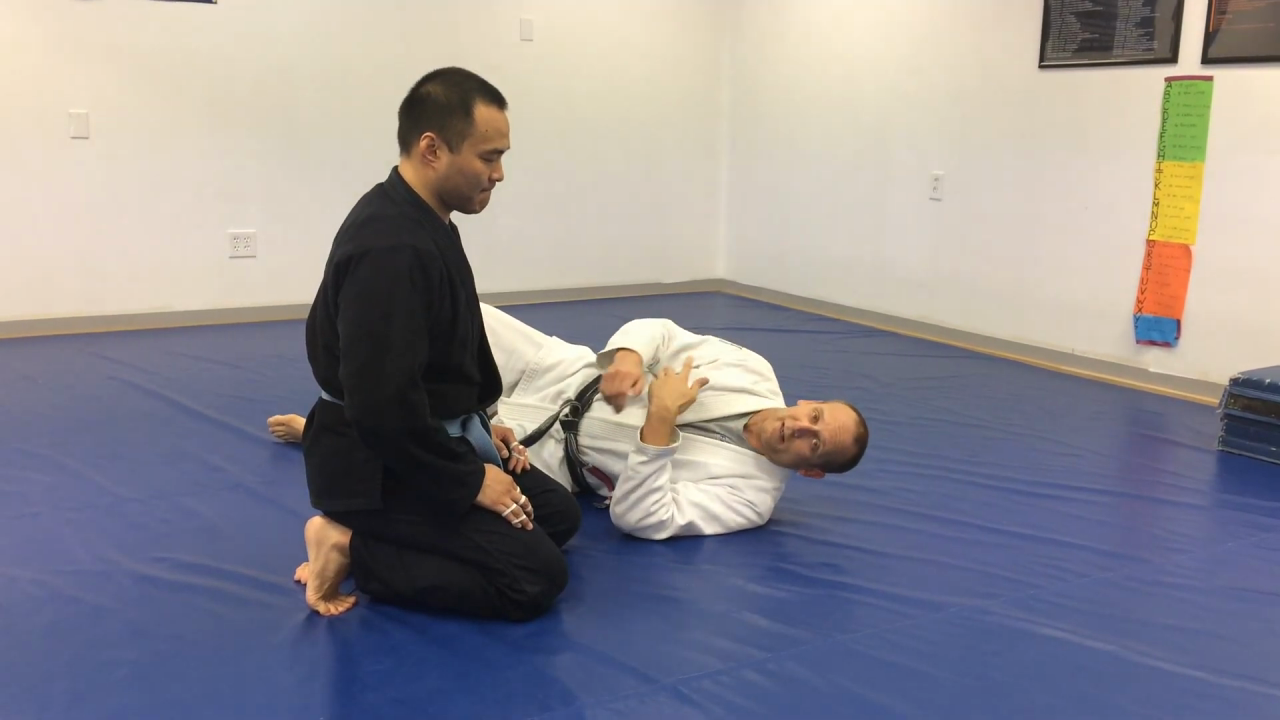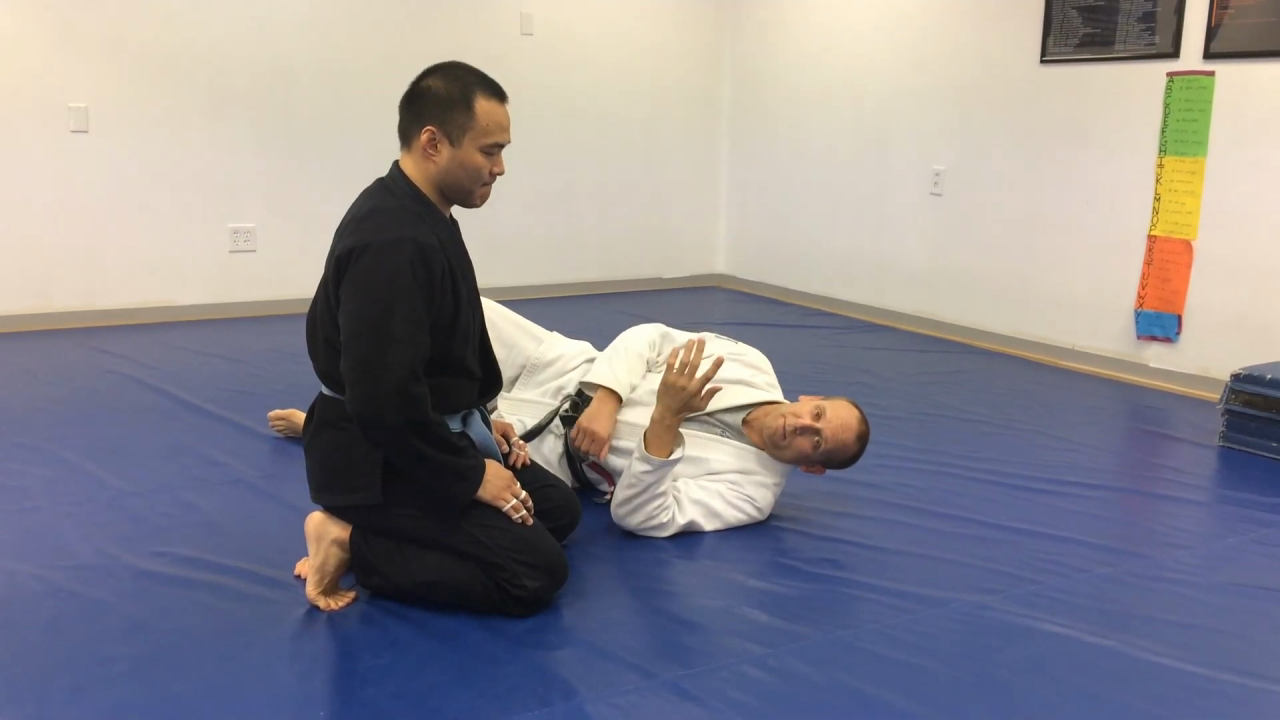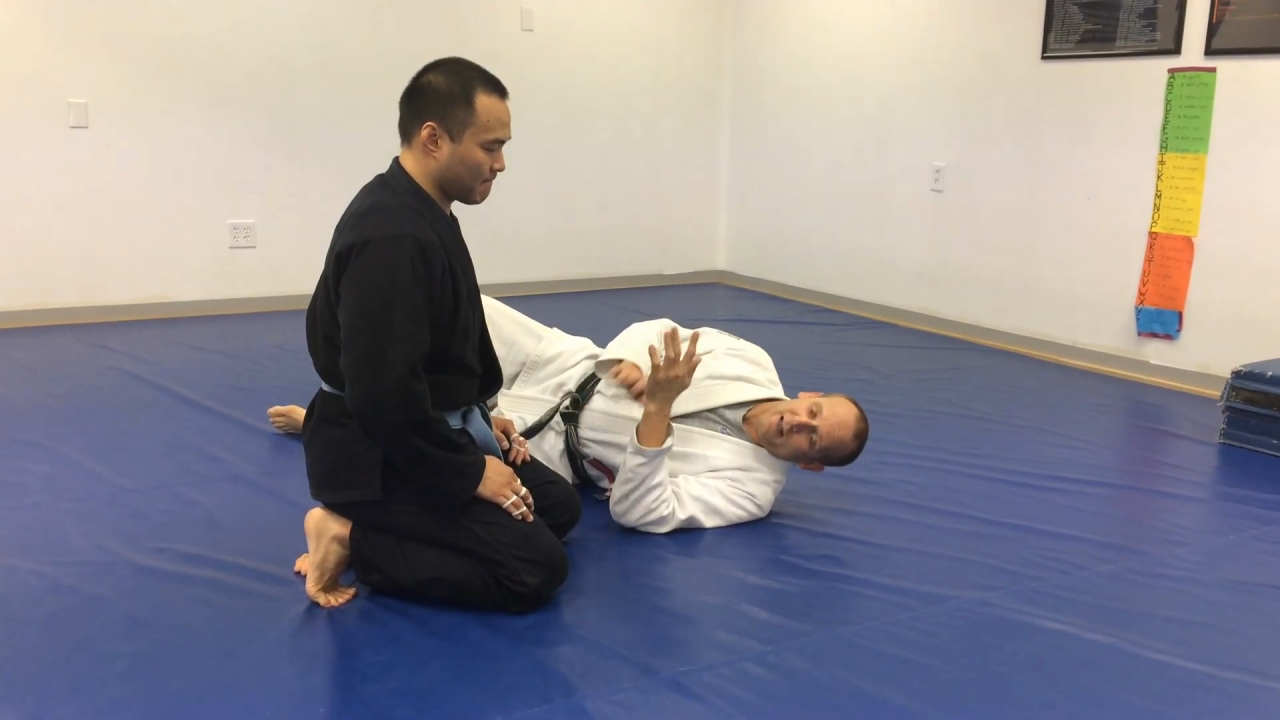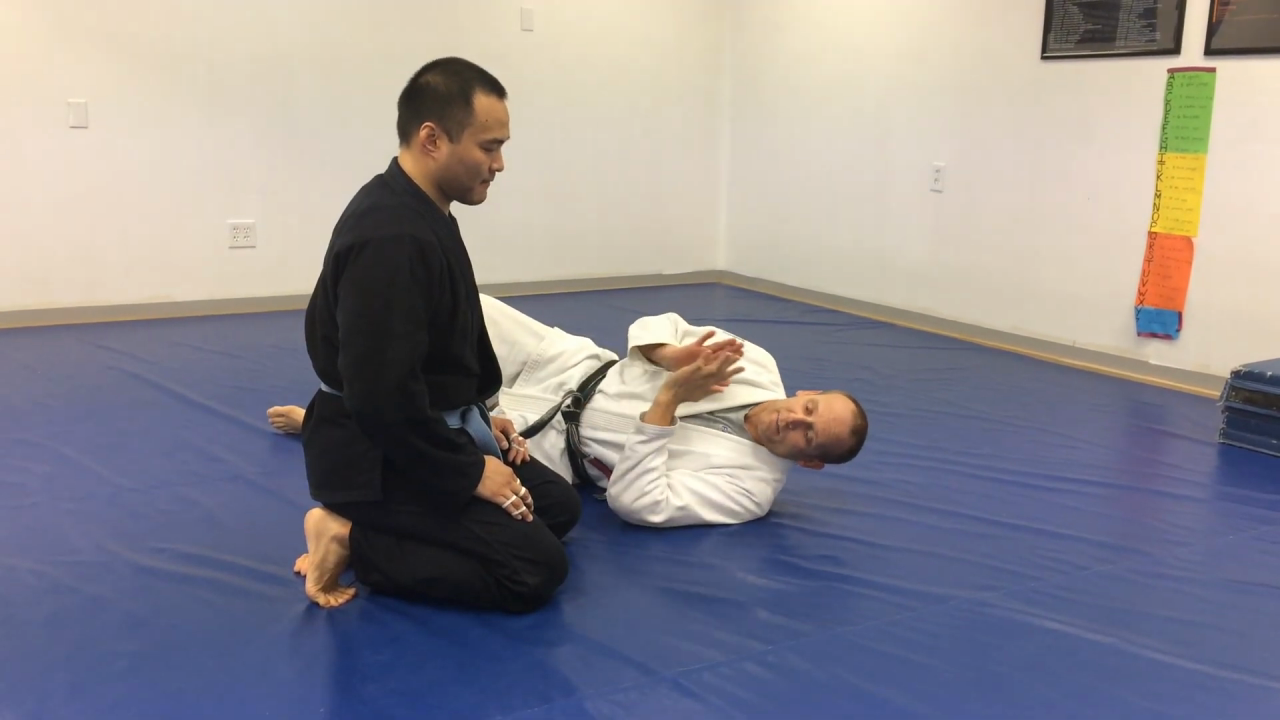
dt=0.3s
person 1, frame 1
left shoulder: (752, 494)
right shoulder: (752, 371)
left elbow: (638, 516)
right elbow: (656, 332)
left wrist: (661, 419)
right wrist: (627, 356)
left hip: (553, 452)
right hip: (569, 375)
person 1, frame 2
left shoulder: (751, 490)
right shoulder: (749, 366)
left elbow: (639, 515)
right elbow: (648, 340)
left wrist: (666, 421)
right wrist: (606, 399)
left hip: (553, 448)
right hip: (572, 372)
person 1, frame 3
left shoulder: (751, 487)
right shoulder: (753, 362)
left elbow: (638, 512)
right elbow: (656, 334)
left wrist: (658, 408)
right wrist: (629, 367)
left hip: (553, 444)
right hip: (574, 366)
person 1, frame 4
left shoulder: (750, 486)
right shoulder: (756, 365)
left elbow: (634, 499)
right elbow: (656, 327)
left wrist: (668, 400)
right wrist: (673, 354)
left hip: (552, 443)
right hip: (580, 367)
person 2, frame 1
left shoulder: (423, 221)
right shoulder: (389, 248)
right elbow: (382, 405)
left wrist: (476, 427)
right wrist: (468, 480)
left hip: (429, 438)
right hip: (377, 461)
left knee: (557, 515)
right knee: (534, 578)
left ankle: (376, 537)
right ankle: (352, 549)
person 2, frame 2
left shoulder: (423, 216)
right shoulder: (390, 242)
right elbow: (384, 399)
left wrist: (476, 422)
right wrist: (468, 475)
left hip: (429, 433)
right hip: (377, 456)
left knee: (558, 510)
right knee: (535, 572)
left ankle: (378, 531)
right ankle: (352, 543)
person 2, frame 3
left shoulder: (423, 212)
right shoulder: (390, 237)
right elbow: (383, 395)
left wrist: (477, 420)
right wrist: (467, 471)
left hip: (428, 430)
right hip: (378, 452)
left knee: (557, 507)
right knee: (534, 569)
left ankle: (375, 527)
right ankle: (352, 541)
person 2, frame 4
left shoulder: (421, 213)
right shoulder: (389, 239)
right elbow: (382, 396)
left wrist: (476, 417)
right wrist: (468, 472)
left hip: (428, 430)
right hip: (377, 454)
left knee: (557, 507)
right knee: (536, 569)
left ankle: (378, 528)
right ankle: (353, 540)
